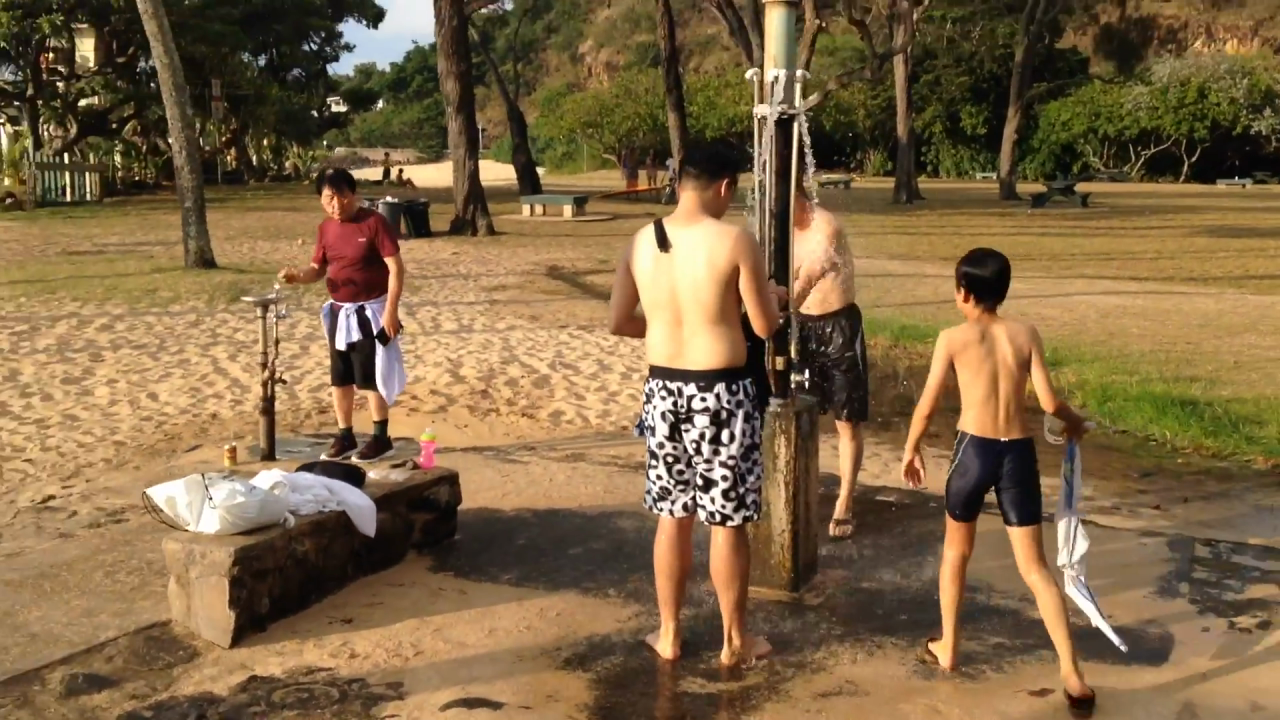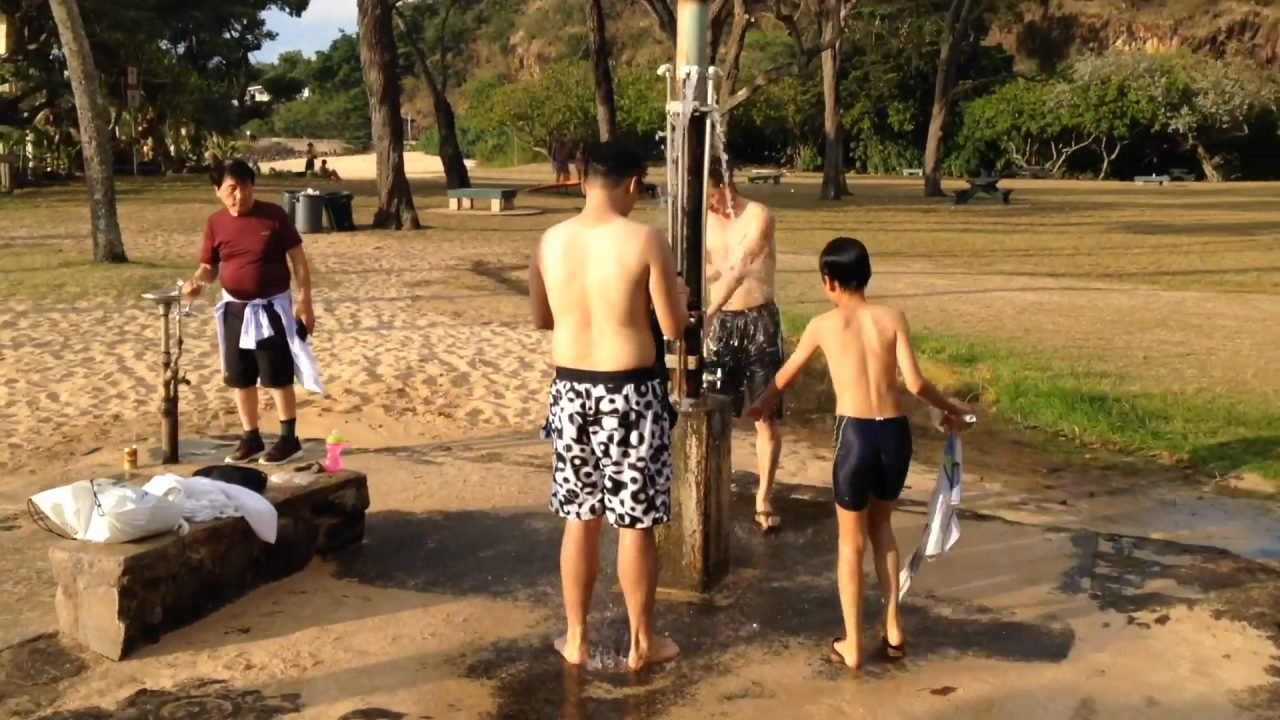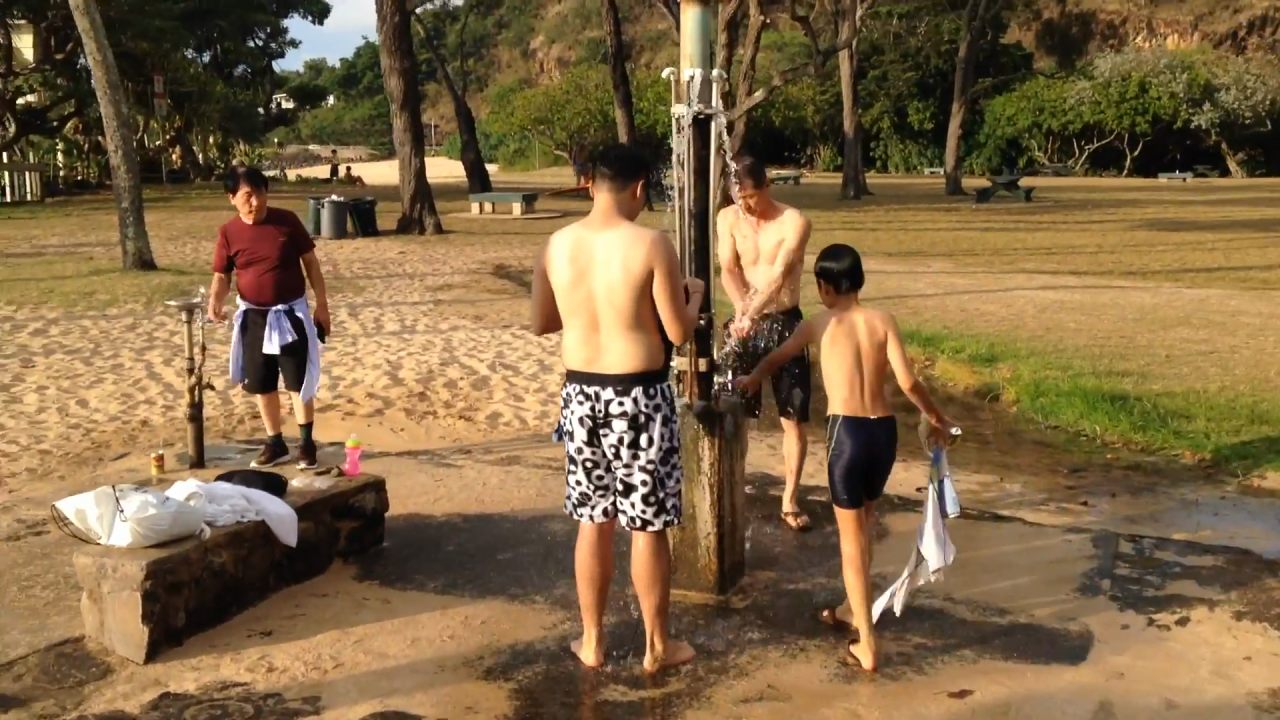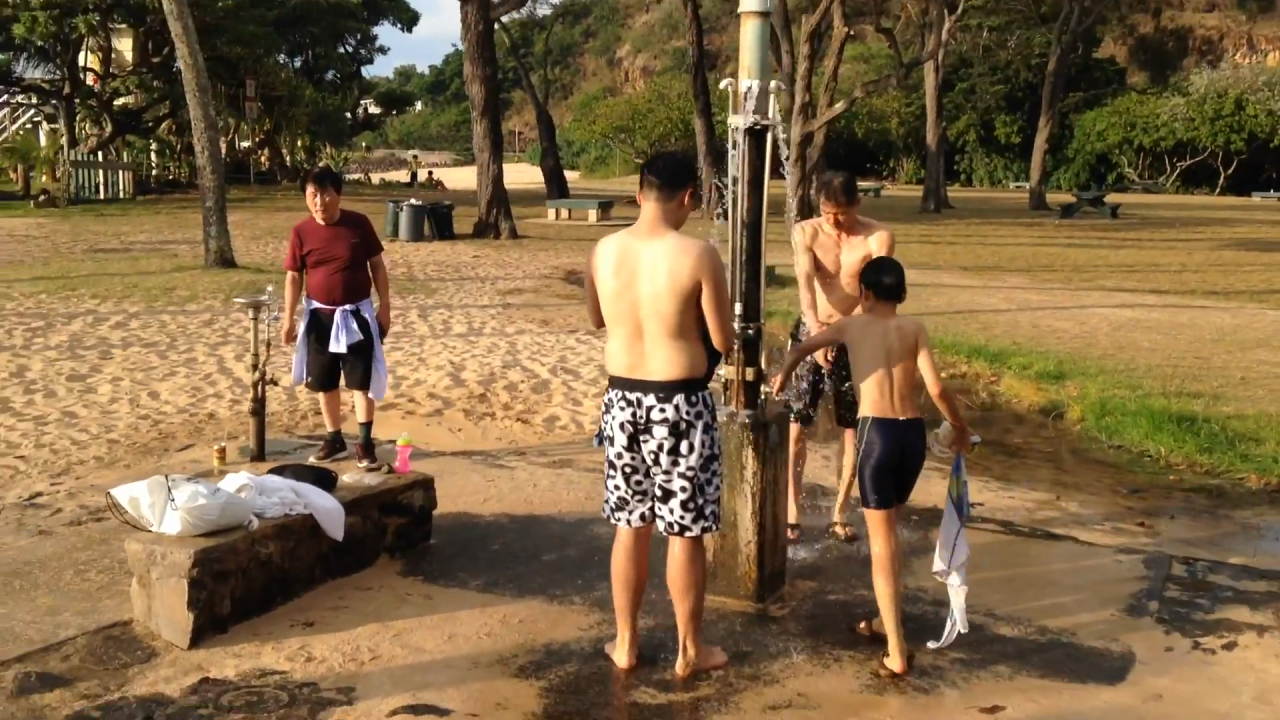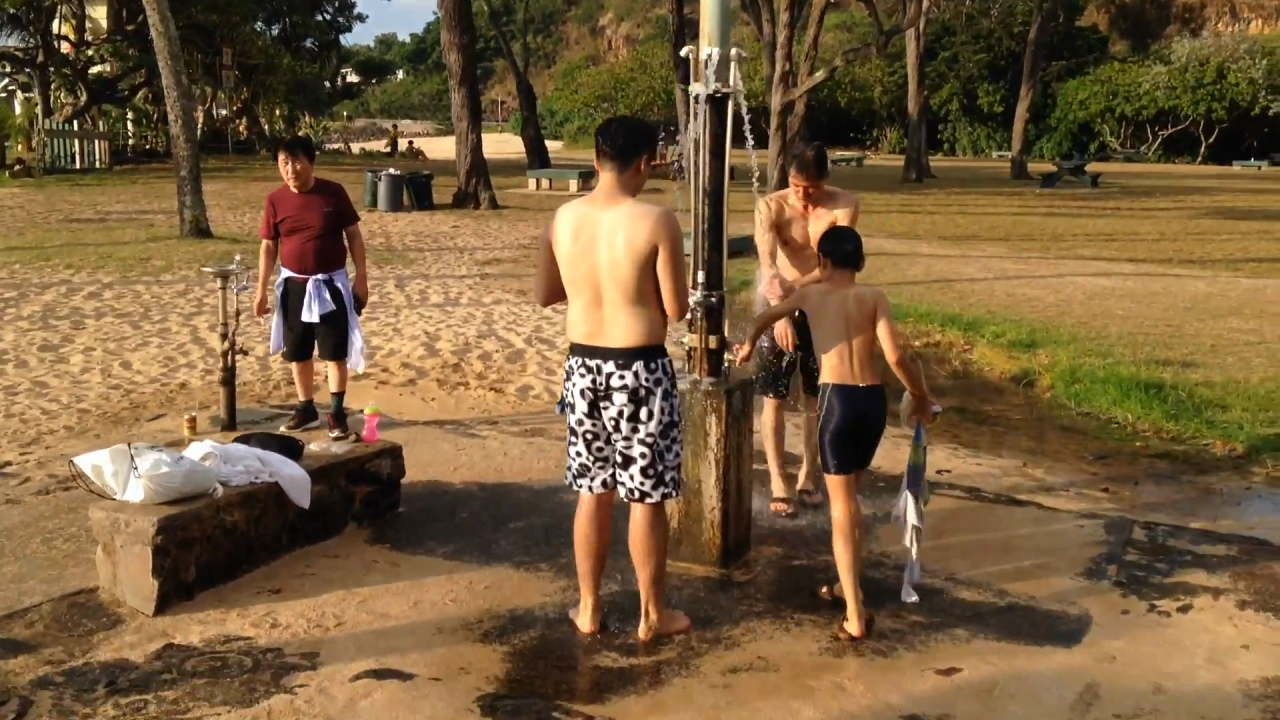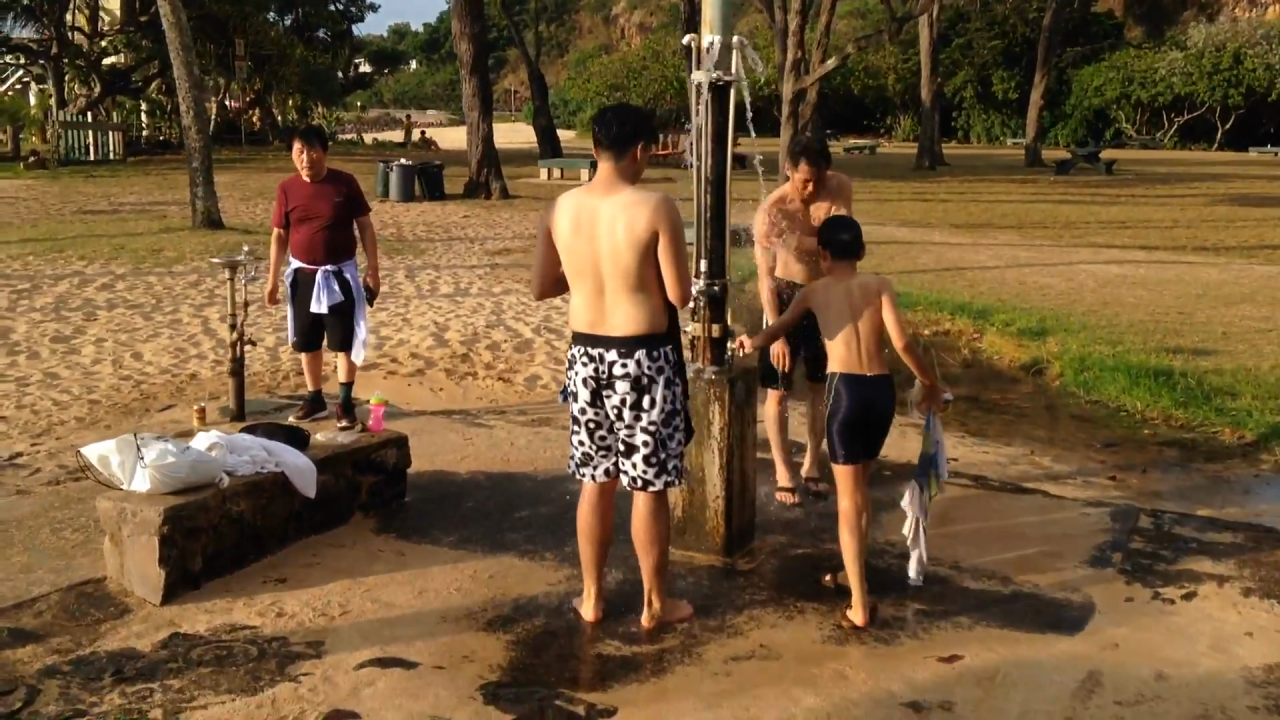
dt=0.3s
person 1, frame 1
left shoulder: (641, 241)
right shoulder: (736, 240)
left elbow: (618, 322)
right elbow: (765, 327)
right wrist: (773, 296)
left hip: (664, 389)
right hip: (721, 391)
left knee: (673, 515)
right knee: (728, 521)
left ankle: (669, 633)
right ankle: (735, 640)
person 1, frame 2
left shoulder: (550, 240)
right shoulder: (646, 239)
left elbow: (542, 320)
right elbow: (673, 328)
right wrist: (681, 293)
left hip: (571, 391)
right hip: (629, 393)
left knee: (580, 518)
right knee: (636, 523)
left ankle: (576, 638)
right ankle: (642, 642)
person 1, frame 3
left shoulder: (556, 244)
right shoulder: (651, 244)
left elbow: (540, 324)
right elbow: (679, 332)
right wrist: (695, 296)
left hip: (582, 394)
right hip: (638, 396)
left knee: (594, 520)
right knee: (648, 525)
left ankle: (592, 639)
right ankle: (658, 645)
person 1, frame 4
left shoulder: (604, 250)
right shoulder: (698, 254)
right elbow: (722, 343)
right wrist: (723, 312)
left hip: (623, 399)
right hip: (679, 403)
left knee: (631, 524)
right knee: (685, 530)
left ankle: (625, 642)
right ankle: (690, 650)
person 1, frame 5
left shoulder: (563, 218)
right shoulder: (656, 221)
left elbow: (546, 295)
right elbow: (676, 309)
left hip: (583, 366)
right hip: (640, 369)
left knee: (592, 491)
right knee: (646, 497)
left ankle: (589, 608)
right ankle: (653, 614)
person 1, frame 6
left shoulder: (561, 208)
right shoulder: (655, 208)
left elbow: (541, 289)
right elbow: (680, 295)
right wrist: (677, 265)
left hip: (586, 355)
right hip: (642, 357)
left knee: (595, 480)
right knee: (648, 485)
left ankle: (592, 596)
right ankle: (655, 603)
person 2, frame 1
left shoulder: (952, 338)
right shoulder: (1026, 333)
left elbow: (927, 405)
right elbow: (1050, 402)
left wrist: (911, 450)
right wrist: (1075, 423)
left hip: (974, 451)
right hip: (1019, 453)
left knee: (956, 549)
right knee: (1035, 566)
left ankle: (946, 648)
right ankle: (1073, 675)
person 2, frame 2
left shoulder: (823, 324)
right shoulder: (892, 317)
left elbow: (785, 376)
right elbow: (915, 383)
left wrist: (760, 405)
right wrist: (950, 408)
left hip: (854, 432)
right hip: (895, 432)
left knee: (851, 541)
right knee: (880, 526)
left ankle: (852, 645)
right ankle: (893, 628)
person 2, frame 3
left shoulder: (818, 322)
right shoulder: (882, 318)
left elbow: (775, 360)
right elbow: (908, 382)
left wrist: (750, 382)
right wrist: (937, 419)
left hip: (846, 430)
right hip: (884, 429)
left knee: (851, 541)
right knee: (862, 524)
left ankle: (867, 646)
right ankle: (855, 611)
person 2, frame 4
left shoulder: (851, 325)
right shoulder: (914, 328)
left elbow: (802, 348)
right elbow: (936, 389)
left wrist: (782, 378)
right wrist: (960, 428)
left hip: (876, 432)
right hip: (913, 433)
left knee: (882, 543)
right knee: (889, 531)
left ankle: (896, 652)
right ankle: (888, 620)
person 2, frame 5
left shoulder: (811, 293)
right shoulder: (875, 296)
left elbow: (764, 319)
right elbow: (895, 356)
left wrist: (749, 347)
right wrist: (921, 395)
left hip: (836, 400)
right hip: (873, 400)
left knee: (841, 509)
right knee: (850, 496)
left ankle: (855, 616)
right ankle: (847, 587)
person 2, frame 6
left shoulder: (814, 290)
right shoulder: (879, 284)
left elbow: (778, 330)
right elbow: (901, 341)
left wrist: (755, 342)
right wrist: (930, 382)
left hip: (845, 389)
right hip: (882, 389)
left knee: (849, 499)
right knee: (860, 487)
left ankle: (859, 606)
right ankle: (852, 575)
person 3, frame 1
left shoulder: (826, 227)
left elbow: (804, 285)
right elbow: (790, 279)
left hip: (840, 327)
right hip: (804, 325)
left knee: (848, 424)
left ankle: (844, 505)
person 3, frame 2
left shoulder: (758, 216)
right shoulder: (704, 217)
left elbow: (738, 271)
right elbow: (702, 268)
left wrist: (706, 315)
left hip: (759, 322)
right hip: (722, 322)
left knee: (767, 419)
left ankle: (764, 499)
person 3, frame 3
left shoulder: (793, 221)
right shoulder: (727, 218)
left elbow: (781, 277)
right elbow: (727, 270)
left wrist: (751, 317)
right wrist: (741, 312)
left hip: (785, 324)
right hip: (745, 326)
left knee: (795, 421)
left ankle: (789, 499)
person 3, frame 4
left shoulder: (878, 237)
right shoulder: (805, 232)
right elbow: (805, 283)
left wrist: (836, 324)
right wrist: (816, 328)
right hip: (810, 334)
left knee: (853, 430)
right knee: (796, 426)
left ankle: (840, 510)
right ankle: (791, 509)
person 3, frame 5
left shoulder: (845, 205)
right shoulder: (770, 206)
right elbow: (767, 261)
left wrist: (793, 281)
right wrist: (780, 314)
right hip: (781, 304)
left knee: (817, 399)
right knee: (774, 400)
left ankle: (807, 478)
right ankle: (778, 483)
person 3, frame 6
left shoulder: (841, 187)
right shoulder: (770, 210)
right elbow: (765, 277)
left wrist: (794, 241)
right wrist: (776, 334)
right hip: (786, 295)
left knee: (821, 387)
right knee: (777, 391)
left ankle: (811, 465)
right ankle: (783, 473)
person 4, frame 1
left shoulder: (374, 222)
right shoulder: (326, 228)
left elbow: (395, 267)
right elbow: (318, 269)
left wrist: (391, 310)
right wrist: (296, 275)
left hip: (369, 312)
right hip: (339, 312)
left knee: (371, 378)
right knee: (340, 378)
left ankle: (381, 439)
right ankle: (345, 436)
person 4, frame 2
left shoulder: (273, 215)
right shoulder: (215, 223)
left elbow: (298, 258)
right elbow: (209, 267)
left wrist: (304, 301)
right wrist: (195, 281)
left hip: (273, 307)
right hip: (235, 310)
left knee: (278, 377)
right knee: (239, 379)
left ankle: (289, 440)
right ankle: (251, 439)
person 4, frame 3
left shoulder: (287, 221)
right shoulder: (228, 233)
left elbow: (310, 262)
right elbow: (221, 276)
left wrist: (322, 305)
right wrist: (215, 303)
left hip: (291, 313)
right hip: (254, 317)
left knee: (299, 381)
right knee: (261, 384)
left ankle: (306, 444)
right ankle: (275, 444)
person 4, frame 4
left shoulder: (358, 224)
right shoulder: (301, 232)
left elbow: (377, 265)
right elbow: (294, 277)
left wrist: (384, 307)
right wrist: (289, 318)
left hip: (357, 313)
right hip: (320, 315)
left knee: (362, 381)
right knee: (324, 383)
left ankle: (365, 442)
right ankle: (334, 440)
person 4, frame 5
left shoulder: (333, 193)
right shoulder: (275, 200)
left elbow: (354, 235)
right elbow: (269, 246)
left wrist: (361, 278)
right wrist: (261, 289)
left hip: (331, 283)
right hip: (293, 285)
left knee: (336, 351)
right knee: (297, 352)
left ankle: (337, 412)
right ankle: (306, 409)
person 4, frame 6
left shoulder: (345, 183)
right shoulder: (287, 189)
left elbow: (365, 226)
right elbow: (279, 236)
left wrist: (372, 269)
right wrist: (272, 278)
left hip: (340, 273)
right hip: (303, 275)
left knee: (344, 341)
right knee: (306, 342)
left ankle: (345, 402)
right ankle: (315, 399)
